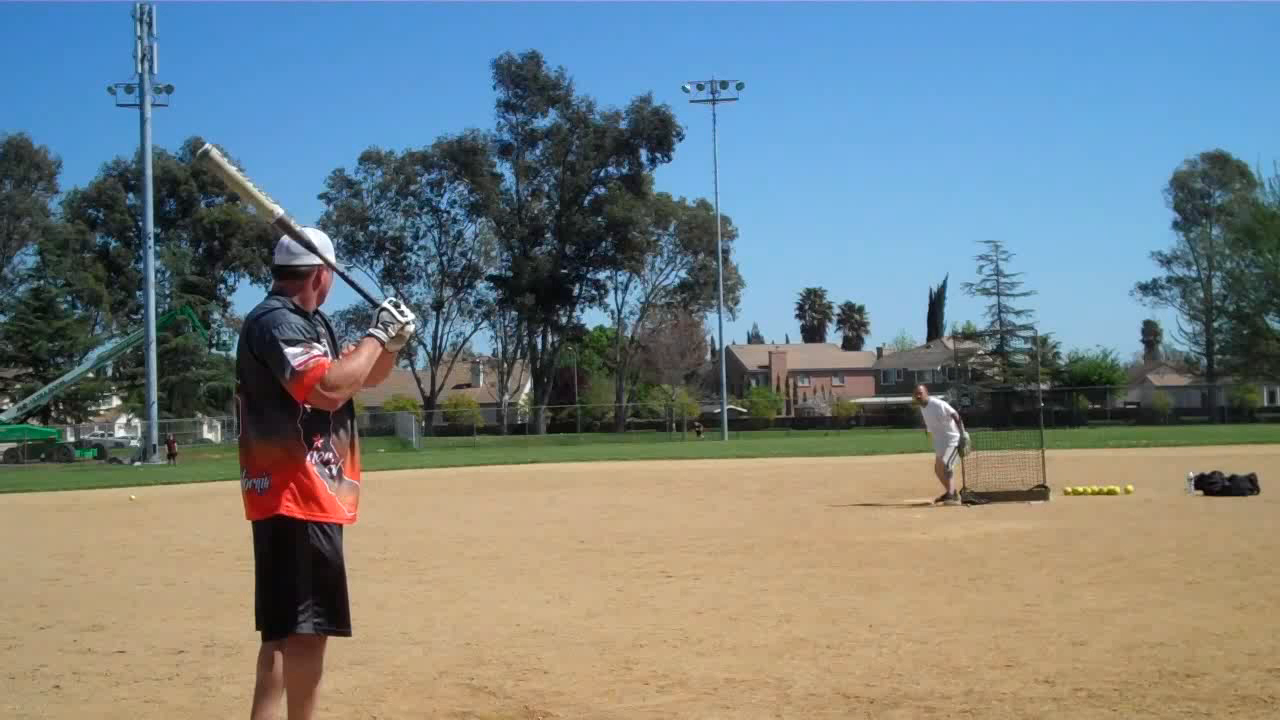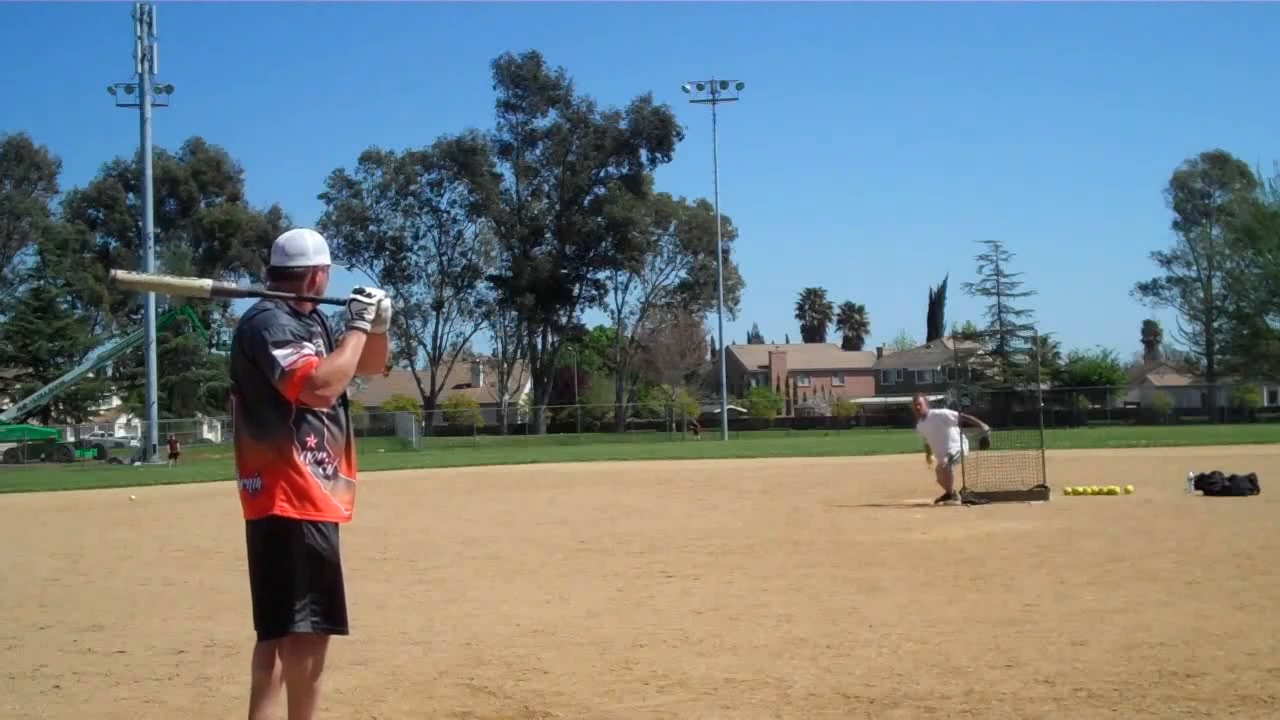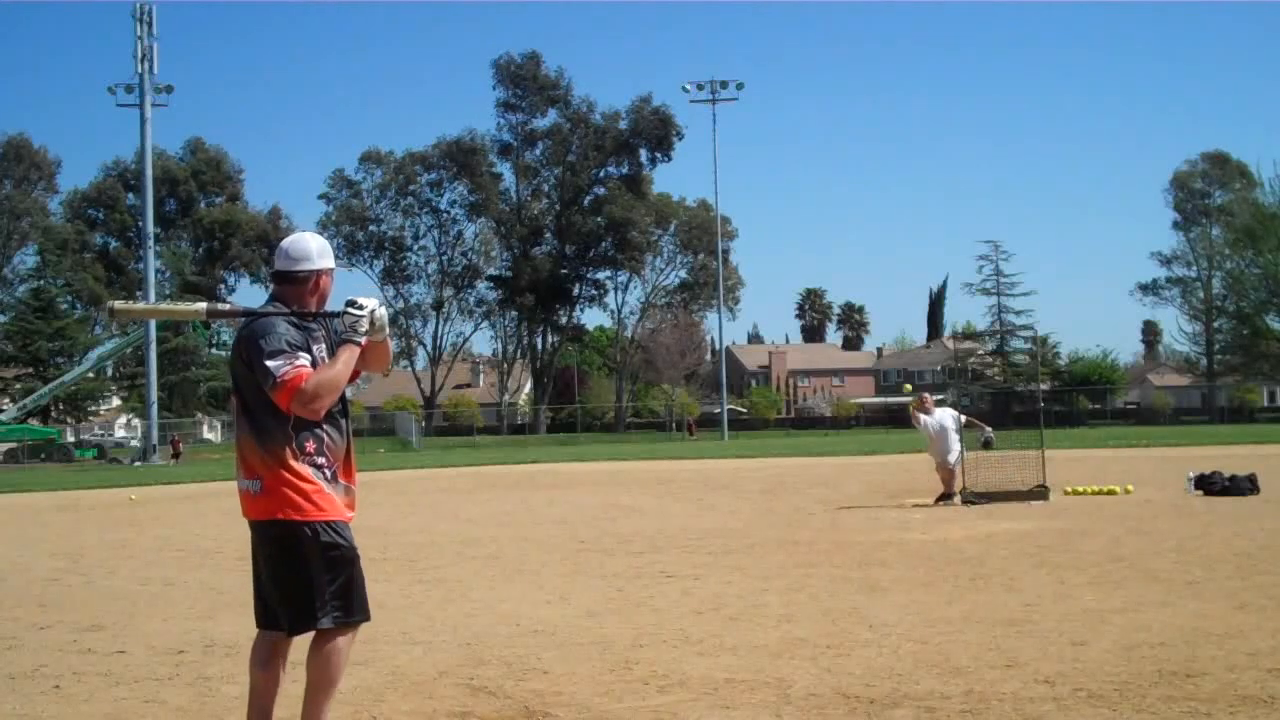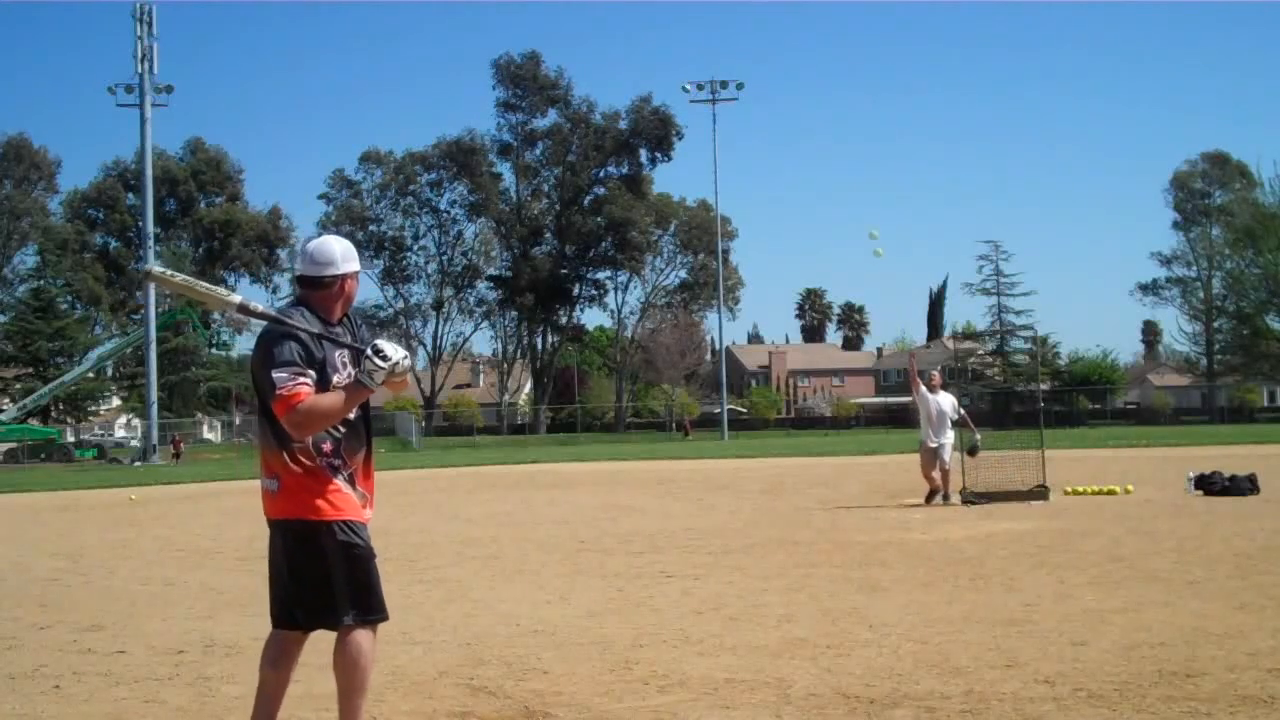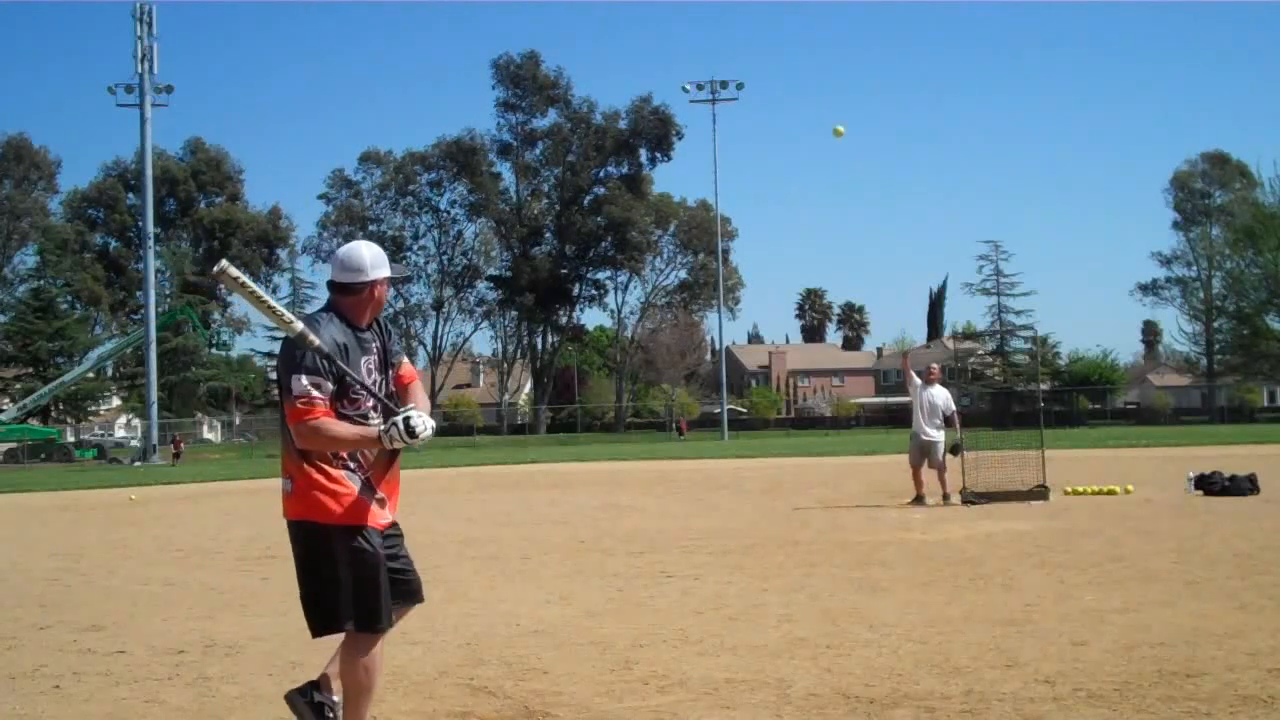
dt=1s
person 1, frame 1
left shoulder: (312, 322)
right shoulder: (274, 322)
left elbow: (366, 377)
right elbow: (329, 389)
left wrist: (391, 342)
right wrist: (377, 333)
left hip: (305, 496)
right hip: (295, 496)
left knee: (287, 624)
right knee: (307, 627)
person 1, frame 2
left shoulder: (312, 321)
right shoulder: (268, 322)
left elbow: (371, 364)
right elbow: (320, 387)
left wrist: (377, 325)
right wrist: (358, 324)
left hip: (303, 496)
right hip: (291, 496)
left knee: (281, 624)
right knee: (309, 626)
person 1, frame 3
left shoulder: (320, 326)
right shoulder: (268, 331)
left elbow: (378, 364)
right elbow: (311, 400)
left wrist: (375, 330)
right wrist: (352, 338)
left hip: (284, 501)
right hip: (296, 499)
left knee: (279, 623)
right knee: (339, 618)
person 1, frame 4
left shoulder: (347, 327)
right shoulder: (286, 336)
left elbow: (398, 385)
right elbow: (299, 419)
left wrist: (396, 366)
right wrist: (365, 382)
left hip: (317, 499)
right hip: (314, 499)
left knee: (293, 623)
right knee: (360, 617)
person 1, frame 5
left shoulder: (379, 331)
right shoulder: (317, 339)
left elbow: (410, 384)
right elbow: (308, 429)
left wrist: (416, 416)
right wrist: (384, 436)
left hip: (370, 499)
right hip: (331, 503)
left knee: (402, 594)
right knee: (368, 623)
